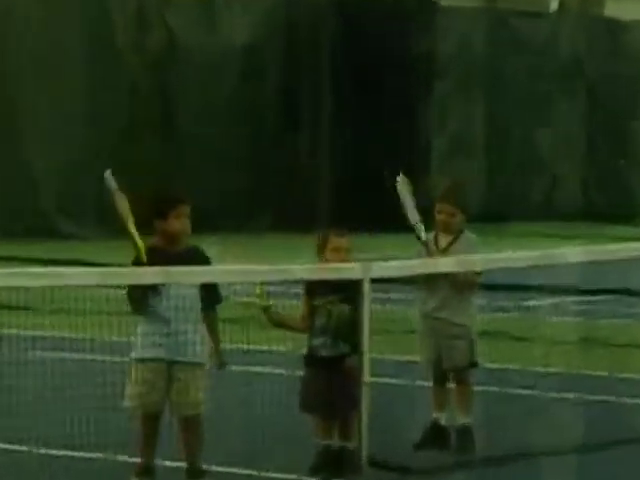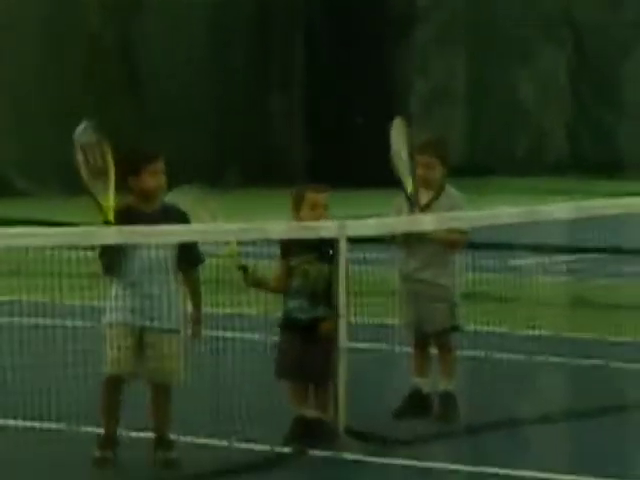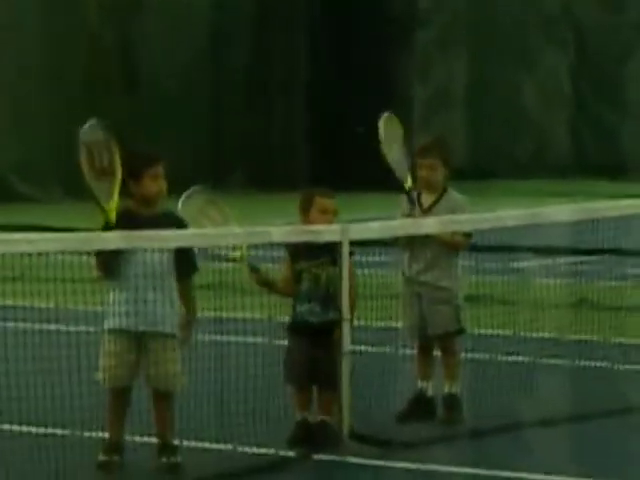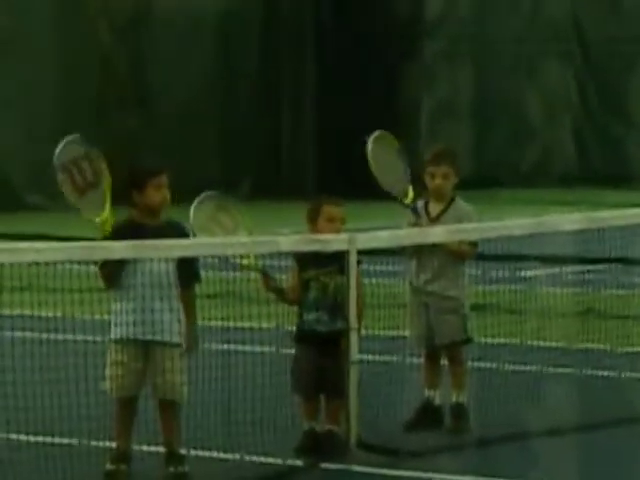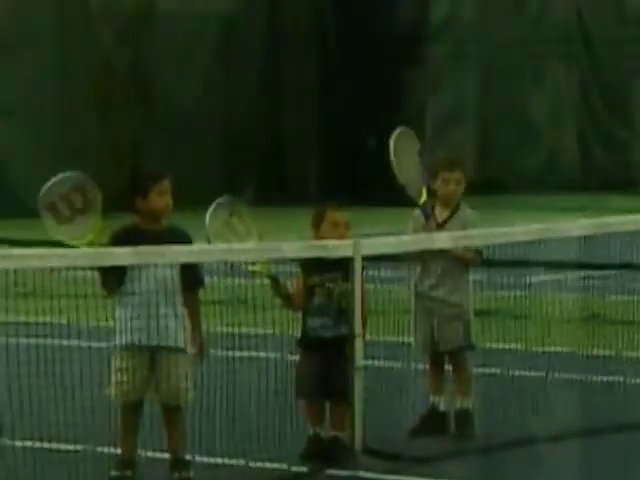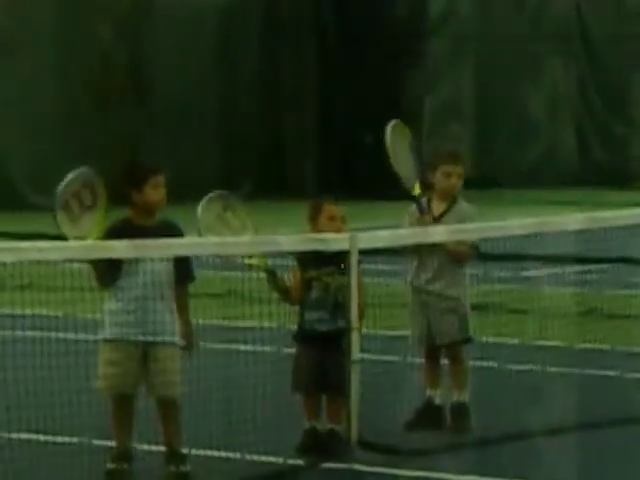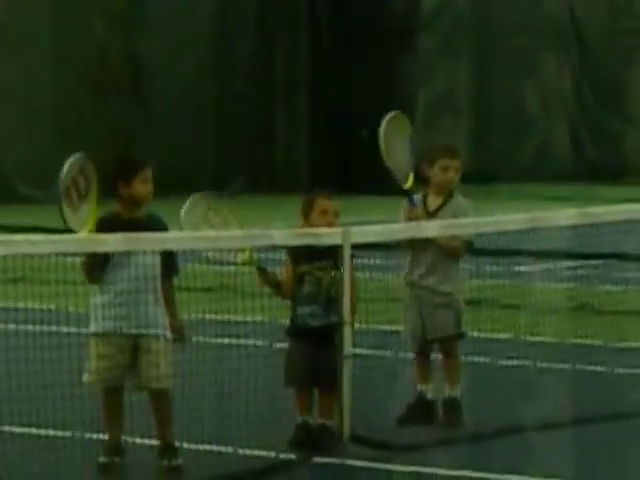
dt=0.3s
person 1, frame 1
left shoulder: (198, 258)
right shoulder: (147, 258)
left elbow: (209, 305)
right elbow: (137, 306)
left wrist: (216, 345)
right wrist: (141, 285)
left hip: (190, 347)
right hip: (152, 346)
left knee: (190, 411)
right knee: (149, 409)
person 1, frame 2
left shoulder: (176, 217)
right shoulder: (119, 218)
left elbow: (189, 267)
right elbow: (108, 268)
left wrist: (197, 308)
right wrist: (112, 246)
left hip: (164, 312)
right hip: (124, 309)
left knee: (162, 379)
right knee: (114, 375)
person 1, frame 3
left shoulder: (174, 223)
right shoulder: (118, 222)
left elbow: (184, 273)
right elbow: (105, 271)
left wrist: (189, 313)
right wrist: (110, 248)
left hip: (163, 317)
right hip: (123, 316)
left knee: (163, 384)
right knee: (118, 383)
person 1, frame 4
left shoulder: (177, 232)
right shoulder: (121, 232)
left elbow: (187, 283)
right elbow: (109, 281)
left wrist: (190, 324)
right wrist: (110, 260)
left hip: (167, 327)
right hip: (128, 326)
left knee: (170, 393)
right knee: (125, 393)
person 1, frame 5
left shoulder: (180, 238)
right shoulder: (123, 238)
left elbow: (190, 289)
right elbow: (111, 287)
left wrist: (197, 329)
right wrist: (104, 269)
left hip: (171, 333)
right hip: (132, 333)
left knee: (174, 399)
right knee: (130, 399)
person 1, frame 6
left shoulder: (172, 232)
right shoulder: (117, 233)
left elbow: (180, 283)
right elbow: (105, 282)
left wrist: (186, 322)
right wrist: (100, 264)
left hip: (163, 327)
right hip: (122, 327)
left knee: (168, 393)
right knee: (121, 392)
person 1, frame 7
left shoulder: (157, 225)
right shoulder: (105, 226)
left elbow: (165, 276)
right elbow: (93, 276)
left wrist: (173, 315)
right wrist: (92, 255)
left hip: (152, 320)
right hip: (111, 320)
left knee: (160, 385)
right knee: (111, 385)
right ankle: (114, 445)
person 2, frame 1
left shoulder: (470, 242)
right shoulder: (427, 241)
left elbow: (474, 280)
right elbow: (419, 277)
left hip: (457, 319)
right hip: (431, 316)
left knee: (461, 375)
right knee: (437, 374)
left ankle: (464, 427)
right ankle: (438, 425)
person 2, frame 2
left shoulder: (453, 199)
right shoulder: (407, 198)
left elbow: (461, 238)
right elbow: (398, 238)
left wrist: (432, 232)
left hip: (439, 279)
right hip: (411, 277)
left knee: (442, 339)
right knee: (418, 338)
person 2, frame 3
left shoulder: (456, 202)
right shoulder: (408, 201)
left elbow: (463, 241)
right elbow: (403, 242)
left wrist: (434, 232)
left hip: (442, 283)
right hip: (414, 281)
left knee: (446, 342)
right knee: (422, 341)
person 2, frame 4
left shoulder: (463, 211)
right shoulder: (416, 210)
left elbow: (469, 251)
right elbow: (410, 251)
left wrist: (440, 239)
left hip: (449, 292)
right hip: (421, 290)
left knee: (453, 351)
right knee: (429, 351)
person 2, frame 5
left shoulder: (468, 217)
right shoulder: (420, 216)
left elbow: (473, 258)
left hip: (454, 298)
right hip: (425, 295)
left knee: (457, 356)
right knee: (433, 357)
person 2, frame 6
left shoulder: (465, 212)
right shoulder: (417, 210)
left elbow: (467, 252)
right elbow: (410, 248)
right wrist: (419, 231)
left hip: (450, 292)
right hip: (422, 289)
left knee: (454, 350)
right knee: (430, 350)
person 2, frame 7
left shoulder: (460, 206)
right shoulder: (413, 204)
left elbow: (460, 247)
right elbow: (405, 243)
right wrist: (412, 225)
left hip: (444, 287)
right hip: (417, 284)
left knee: (448, 345)
right knee: (419, 345)
person 3, frame 1
left shoulder: (354, 286)
right shoulder: (313, 286)
left elbow: (362, 324)
right elbow: (305, 324)
left wrist: (357, 353)
right wrist: (275, 317)
left hip: (344, 361)
right hip: (317, 360)
left knee: (346, 411)
right knee: (318, 409)
left ankle: (346, 450)
right ankle: (327, 449)
person 3, frame 2
left shoulder: (331, 246)
right shoulder: (289, 246)
right elbow: (281, 284)
left wrist: (333, 317)
right wrist: (257, 280)
left hip: (321, 325)
right hip: (293, 324)
left knee: (321, 377)
right knee: (294, 375)
left ankle: (321, 419)
right ankle: (302, 418)
person 3, frame 3
left shoulder: (339, 250)
right shoulder: (296, 250)
left elbow: (349, 291)
right elbow: (288, 288)
left wrist: (344, 322)
right wrist: (267, 282)
left hip: (330, 329)
right hip: (301, 328)
left knee: (328, 382)
right knee: (299, 379)
left ankle: (325, 423)
right ankle: (303, 422)
person 3, frame 4
left shoulder: (347, 259)
right shoulder: (303, 259)
left elbow: (356, 300)
right elbow: (294, 297)
left wrist: (352, 330)
right wrist: (276, 289)
left hip: (337, 338)
right hip: (308, 337)
left knee: (336, 390)
right knee: (307, 389)
left ankle: (333, 432)
right ankle: (311, 431)
person 3, frame 5
left shoulder: (351, 264)
right shoulder: (308, 264)
right elbow: (299, 302)
left wrist: (357, 335)
right wrist: (283, 293)
left hip: (342, 343)
right hip: (312, 342)
left knee: (340, 396)
right knee: (312, 394)
left ankle: (337, 438)
right ankle: (316, 436)
person 3, frame 6
left shoulder: (348, 258)
right shoulder: (304, 258)
left elbow: (357, 299)
right elbow: (296, 297)
left wrist: (354, 329)
right wrist: (281, 287)
left hip: (338, 337)
right hip: (309, 335)
left knee: (336, 389)
right knee: (309, 388)
left ankle: (334, 431)
right ankle: (312, 430)
person 3, frame 7
left shoulder: (341, 253)
right shoulder: (297, 253)
left elbow: (350, 294)
right elbow: (288, 291)
left wrist: (346, 324)
right wrist: (273, 282)
left hip: (331, 332)
right hip: (302, 330)
left knee: (329, 384)
right knee: (301, 382)
left ankle: (326, 426)
right ankle: (304, 425)
